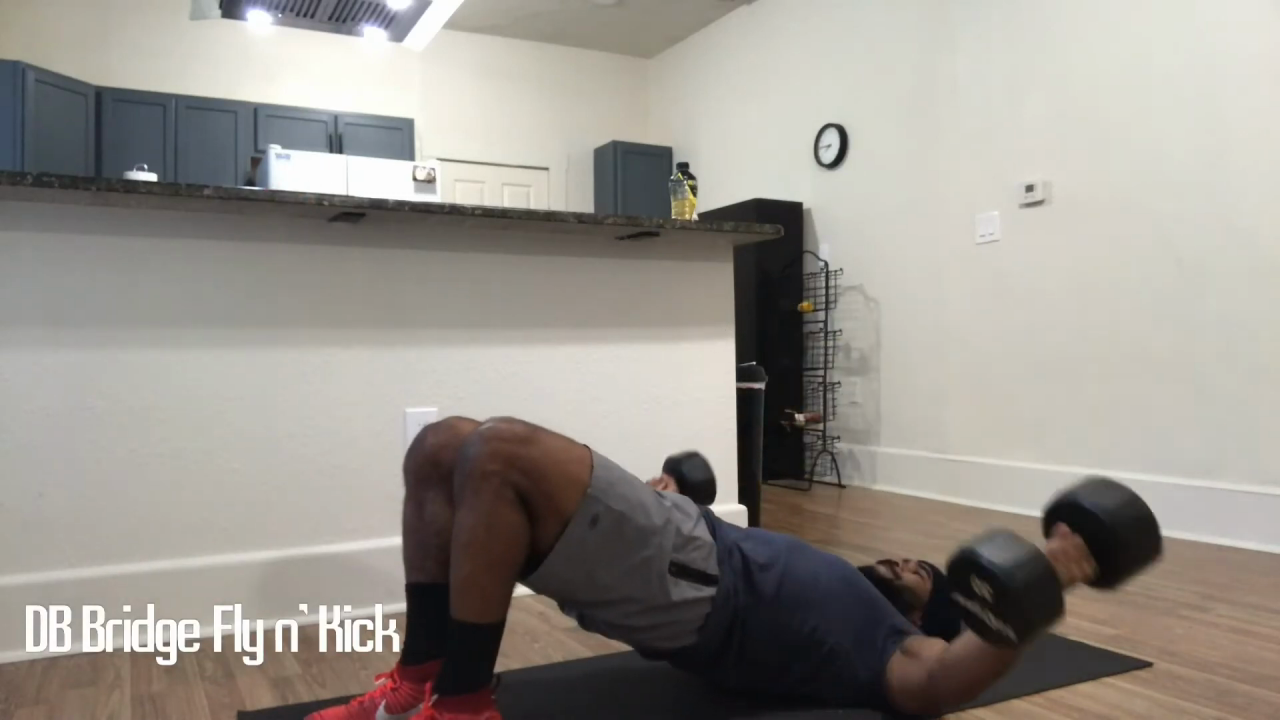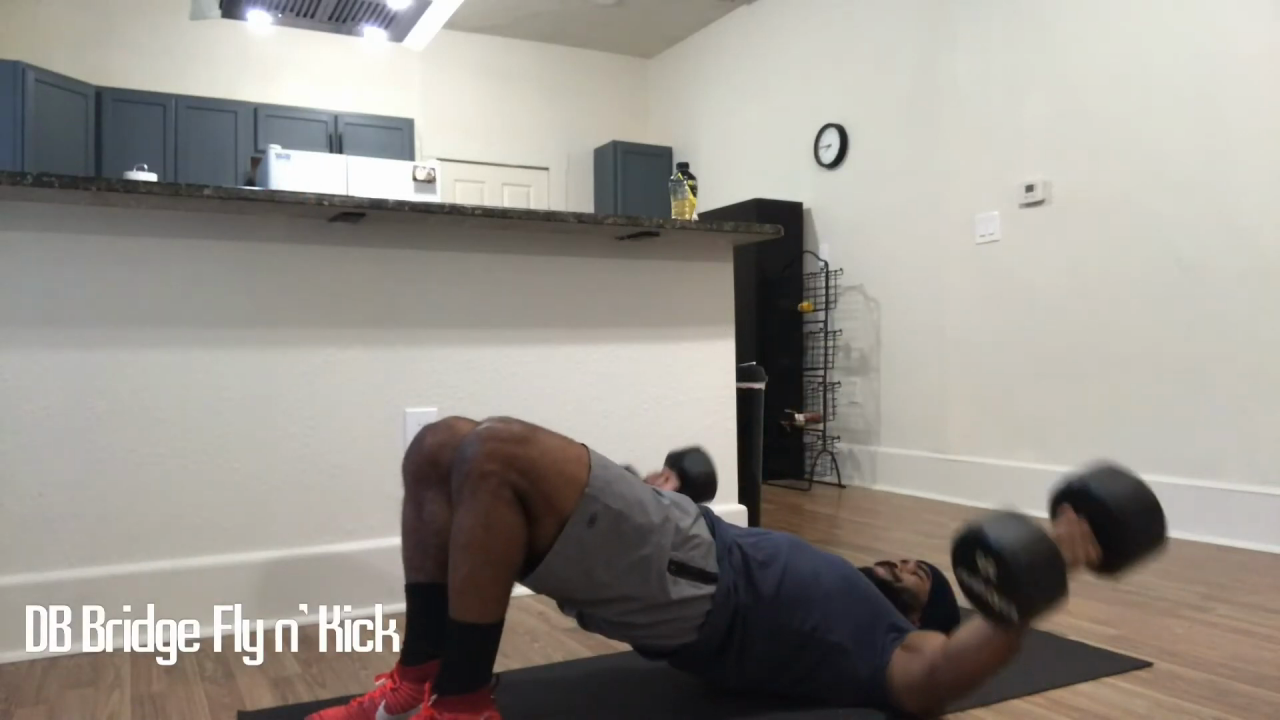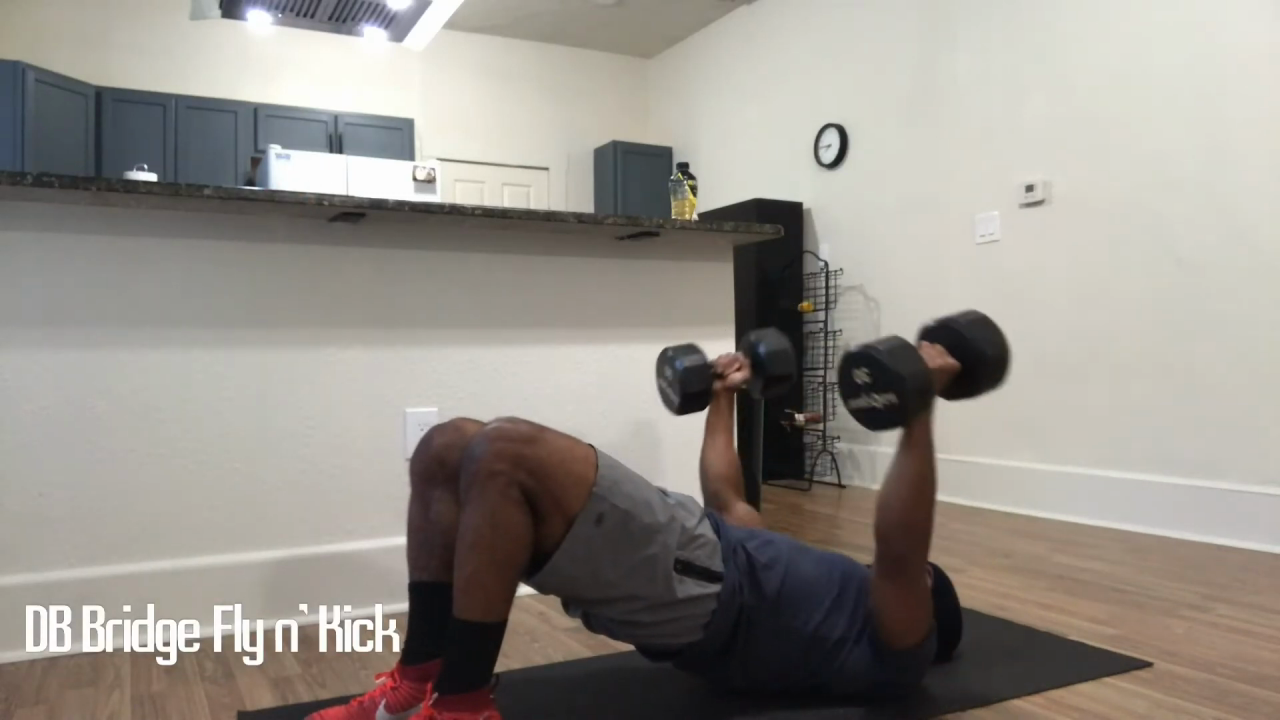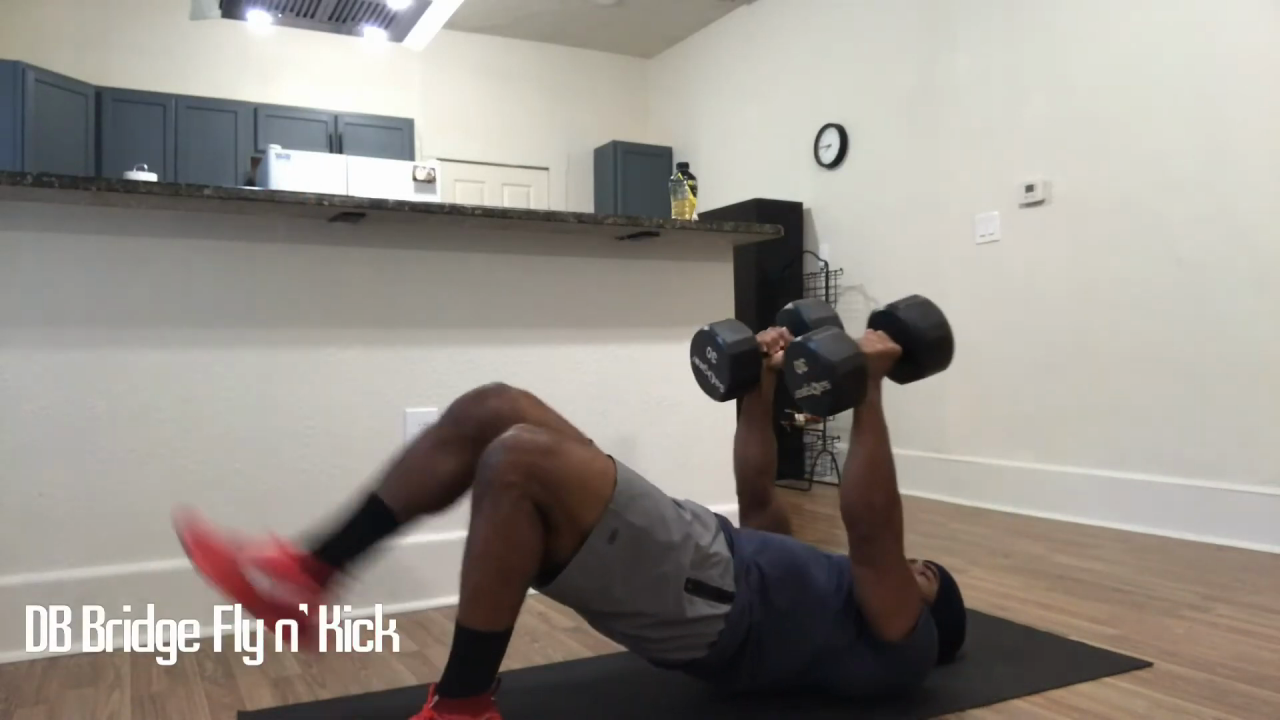
dt=0.5s
person 1, frame 1
left shoulder: (893, 643)
right shoulder: (831, 592)
right wrist: (672, 500)
left hip: (691, 583)
left knee: (499, 453)
right knee: (443, 448)
person 1, frame 2
left shoulder: (889, 641)
right shoulder: (838, 594)
right wrist: (669, 493)
left hip: (690, 580)
left knee: (496, 454)
right knee: (440, 449)
person 1, frame 3
left shoulder: (895, 646)
right shoulder: (826, 585)
left elbow: (900, 549)
right elbow: (726, 499)
left wrist: (920, 412)
right wrist: (723, 400)
left hip: (695, 586)
left knee: (506, 452)
right knee: (447, 449)
person 1, frame 4
left shoulder: (896, 647)
right shoulder: (829, 588)
left elbow: (875, 534)
right elbow: (757, 497)
left wrist: (868, 394)
right wrist: (762, 387)
left hip: (705, 598)
left knee: (521, 457)
right knee: (494, 410)
right ankle: (309, 574)
